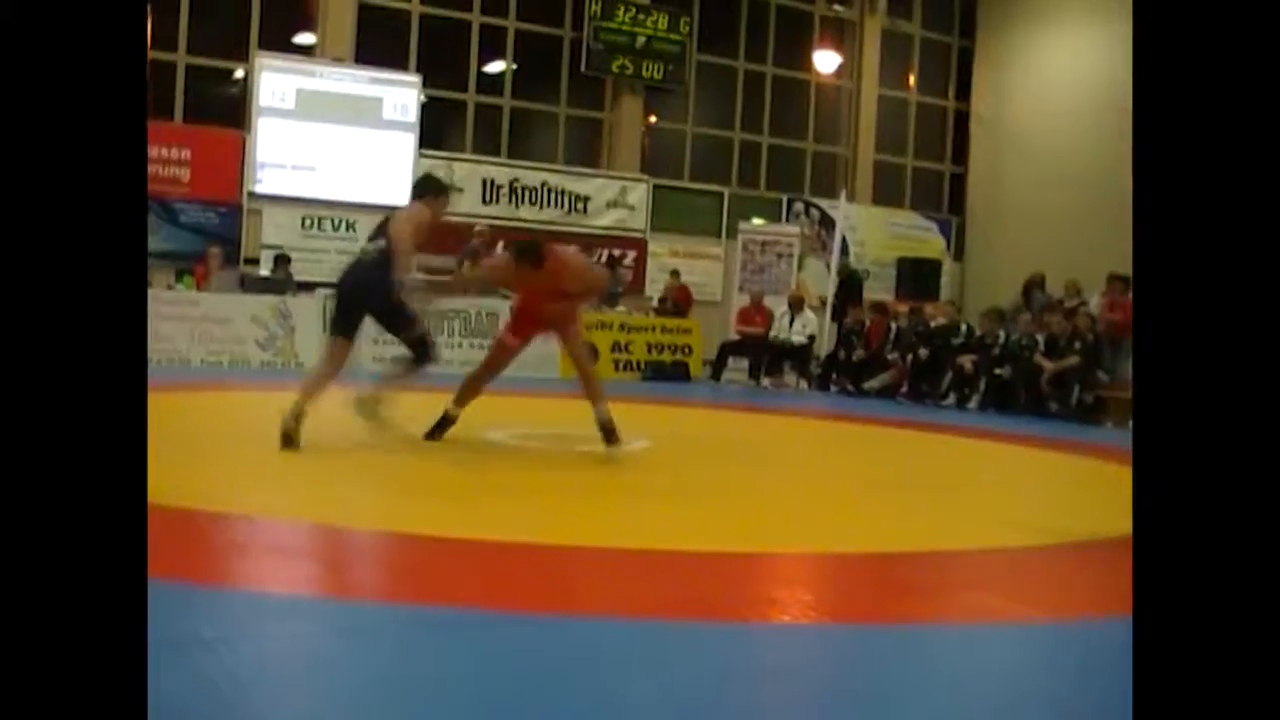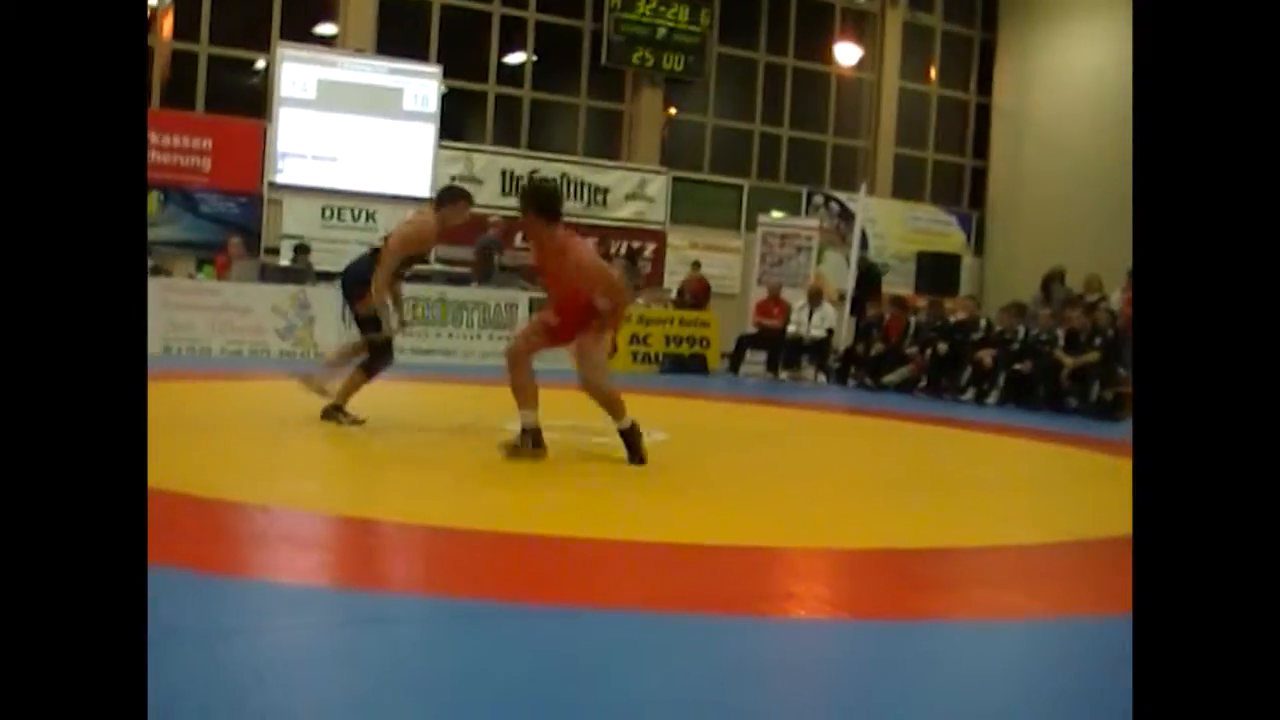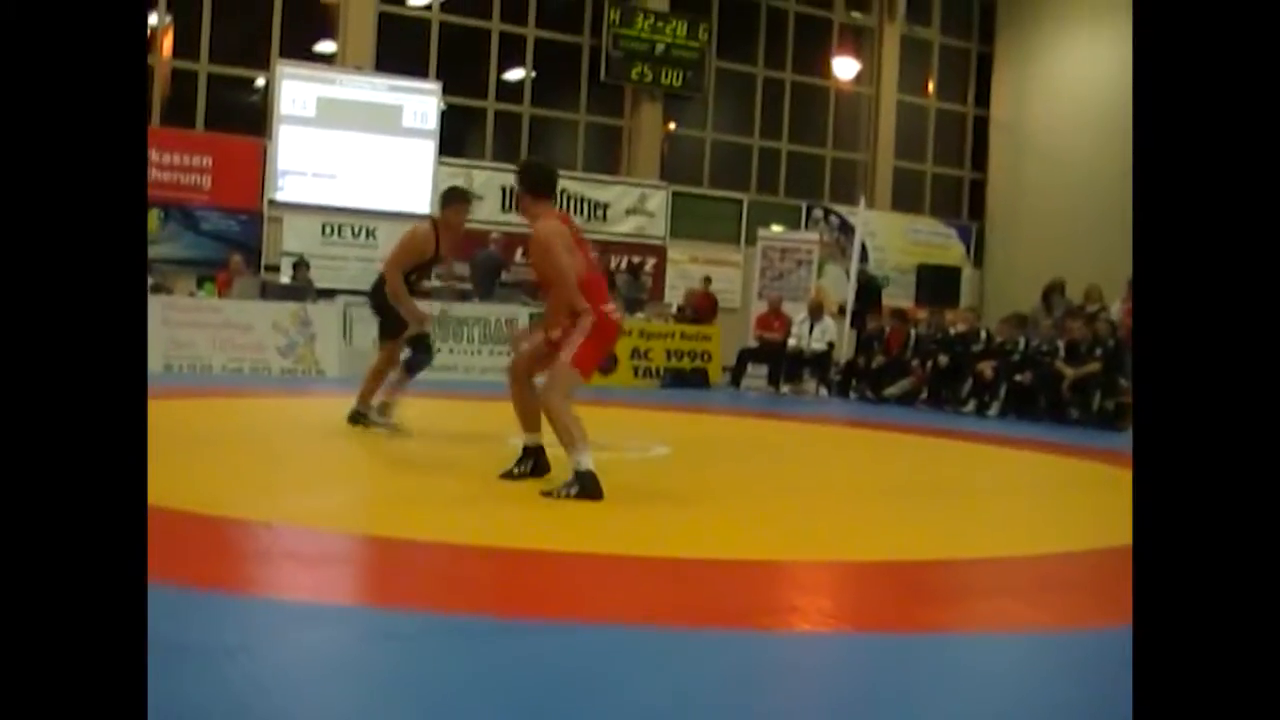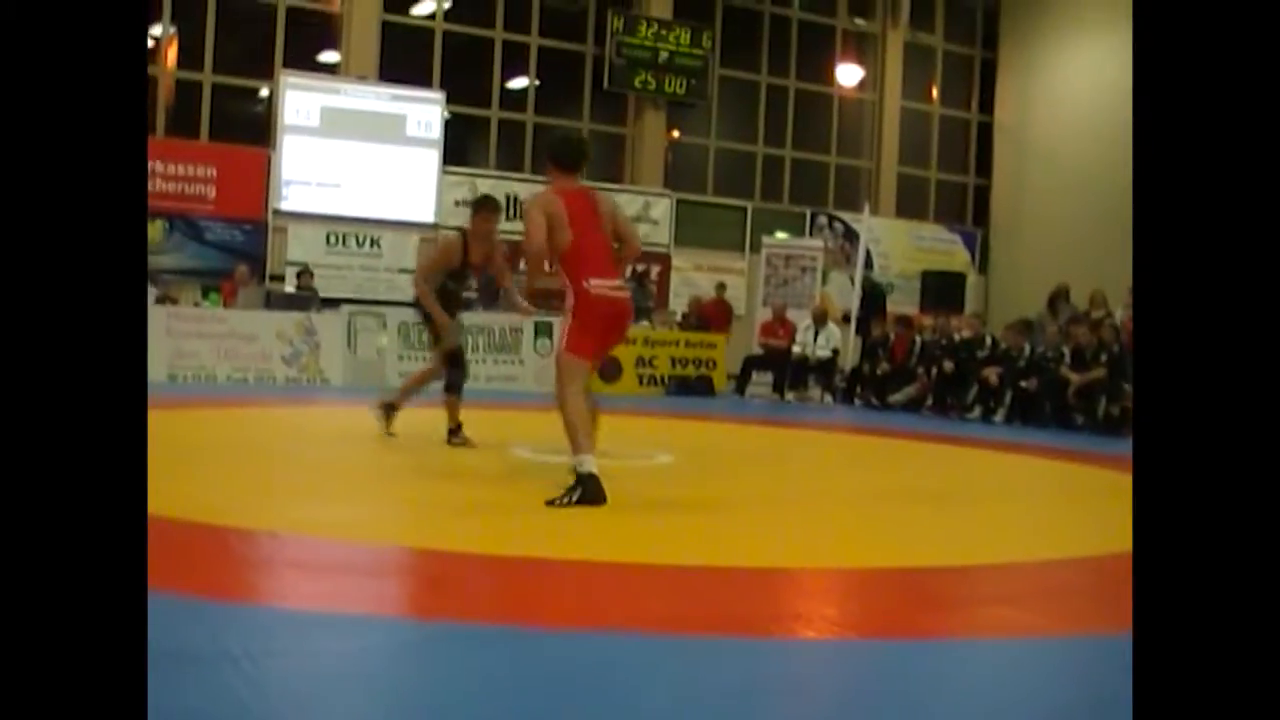
dt=0.3s
person 1, frame 1
left shoulder: (570, 263)
right shoulder: (506, 265)
left elbow: (601, 284)
right elbow: (470, 276)
left wrist: (568, 306)
left hip: (561, 310)
right hip: (529, 310)
left knee: (583, 364)
right knee: (487, 370)
left ankle: (605, 423)
right ankle: (448, 417)
person 1, frame 2
left shoulder: (578, 255)
right shoulder: (538, 240)
left elbow: (621, 296)
left wrist: (602, 328)
right wrist: (552, 306)
left hip: (594, 316)
right hip: (564, 310)
left knee: (592, 381)
right knee: (517, 350)
left ankle: (628, 430)
right ankle: (531, 434)
person 1, frame 3
left shoulder: (543, 231)
right shoulder: (561, 223)
left elbow: (566, 285)
left wrist: (534, 330)
right wrist: (554, 321)
left hip: (593, 320)
right hip: (595, 316)
left knee: (552, 396)
right knee: (518, 369)
left ankle: (586, 477)
right ankle: (533, 456)
person 1, frame 4
left shoulder: (540, 201)
right shoulder: (603, 201)
left elbow: (536, 249)
right elbow: (634, 247)
left wrist: (531, 275)
left hip: (586, 300)
right hip: (619, 299)
left knee: (569, 390)
right knee: (577, 380)
left ankle: (588, 481)
right ankle: (586, 462)
person 2, frame 1
left shoulder: (394, 217)
right shoulder: (421, 214)
right elbow: (404, 233)
right wrist: (405, 272)
left hip: (351, 281)
right hip: (376, 286)
left knee: (331, 362)
right knee: (424, 350)
left ankle: (293, 417)
right ankle: (374, 399)
person 2, frame 2
left shoulder: (421, 221)
right shoulder: (427, 225)
right elbow: (391, 251)
left wrist: (398, 308)
right wrist: (378, 295)
left hip: (358, 275)
right hip: (364, 279)
left knee: (375, 342)
right knee: (382, 354)
left ankle: (320, 375)
right ankle: (335, 407)
person 2, frame 3
left shoulder: (453, 236)
right shoulder: (423, 234)
right elbow: (391, 269)
right wrist: (412, 307)
left hip: (399, 295)
right hip: (389, 293)
left knee: (389, 358)
right knee: (423, 349)
left ankle: (360, 410)
right ankle: (385, 405)
person 2, frame 4
left shoulder: (493, 247)
right shoulder: (451, 244)
left elbow: (502, 275)
right elbow: (420, 279)
left wrist: (518, 301)
right wrist: (438, 315)
left hip: (452, 303)
right hip: (434, 304)
left knee: (442, 366)
right knee: (456, 363)
left ankle: (392, 404)
right ankle: (454, 429)
